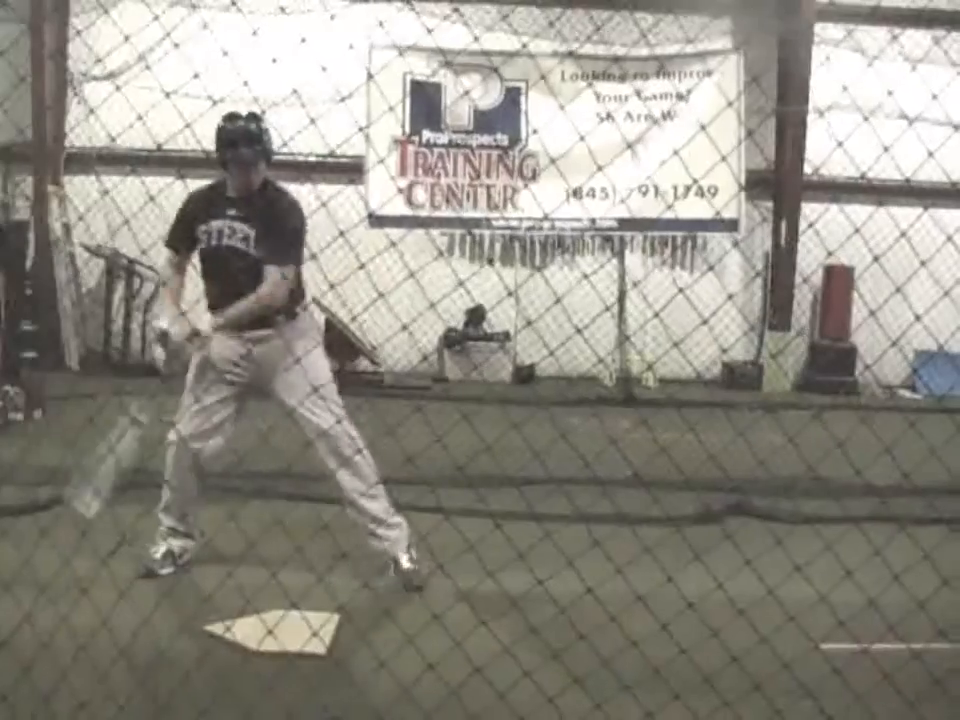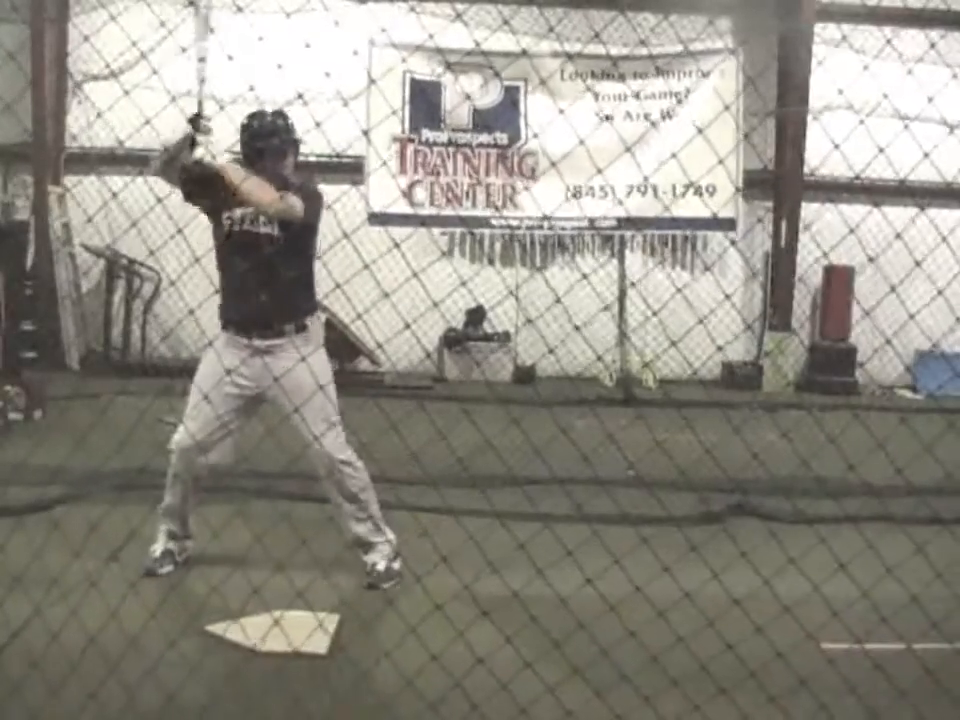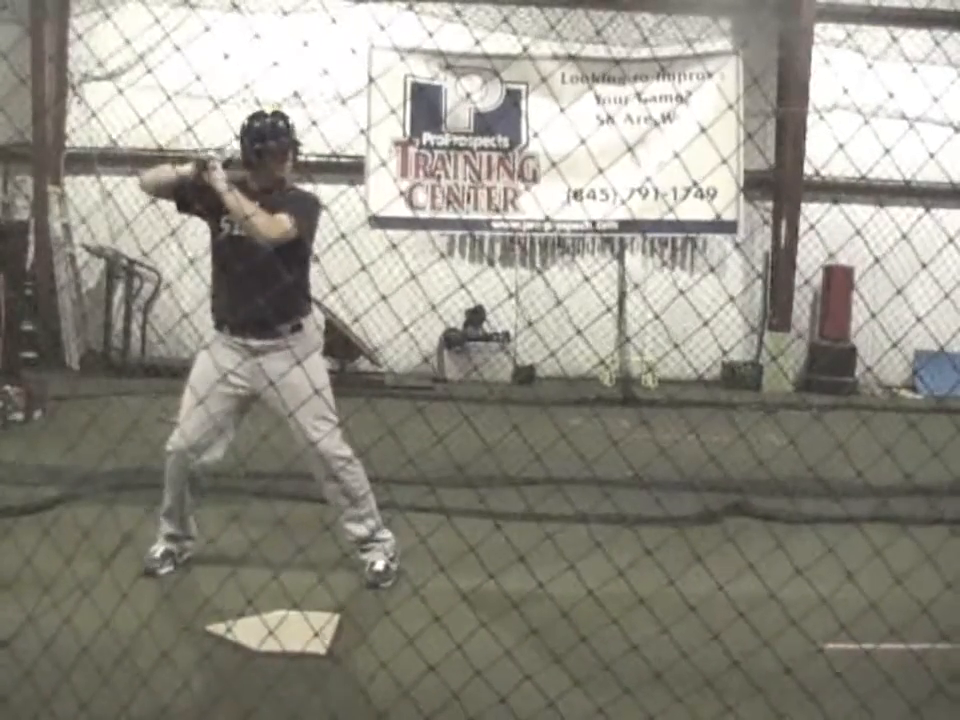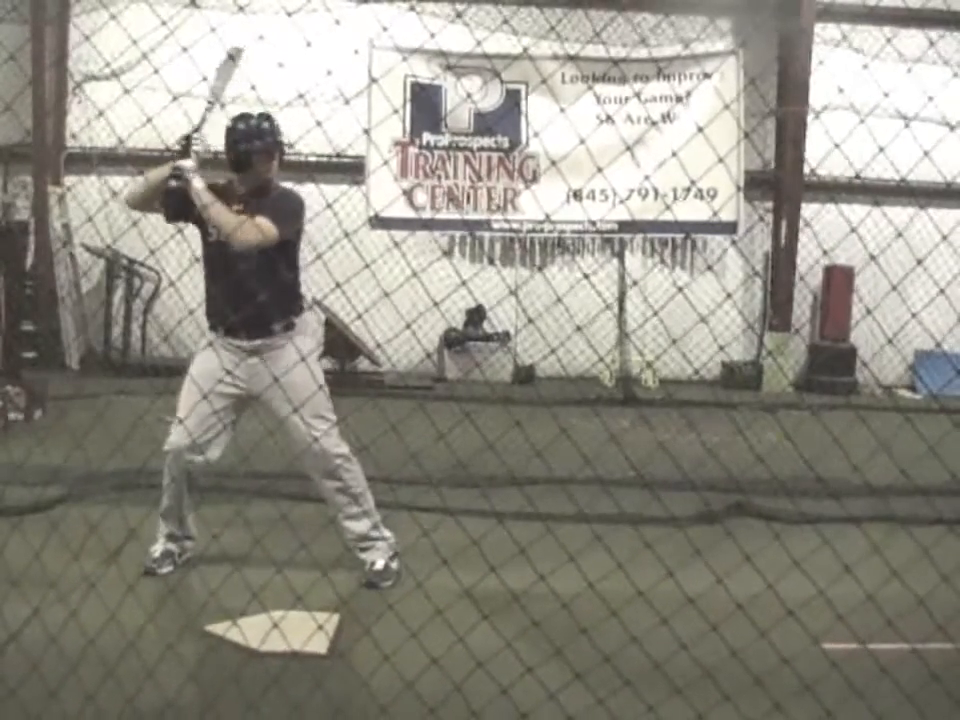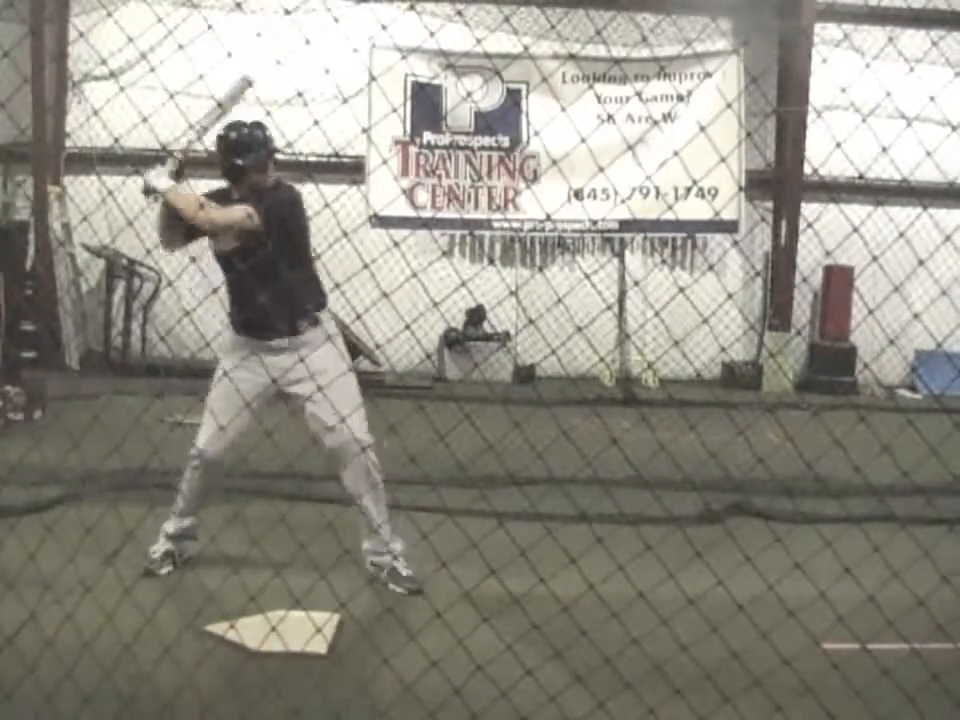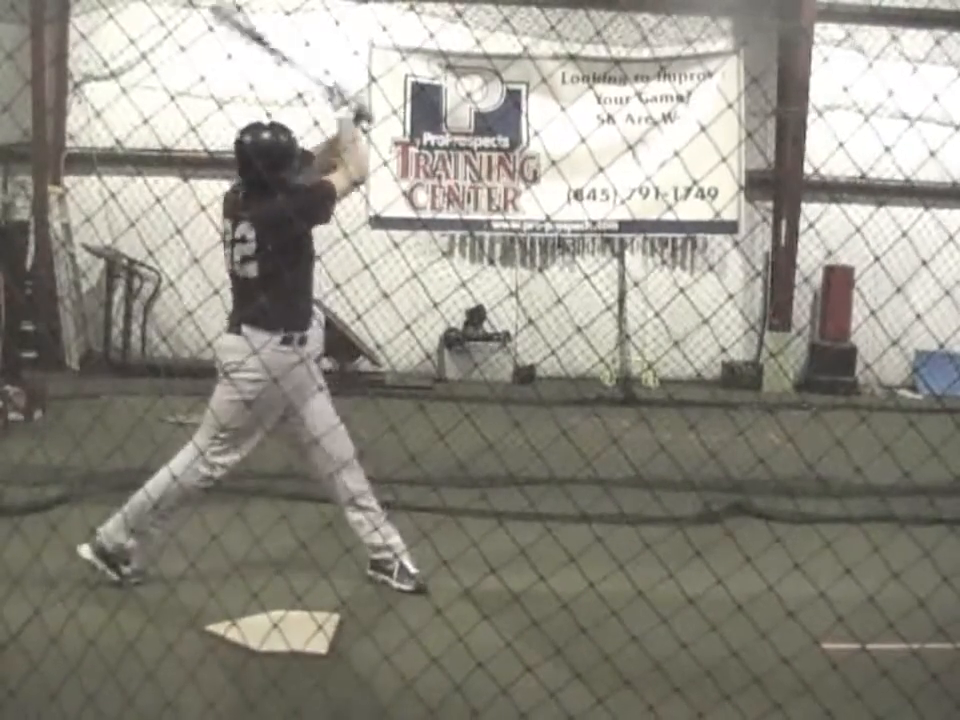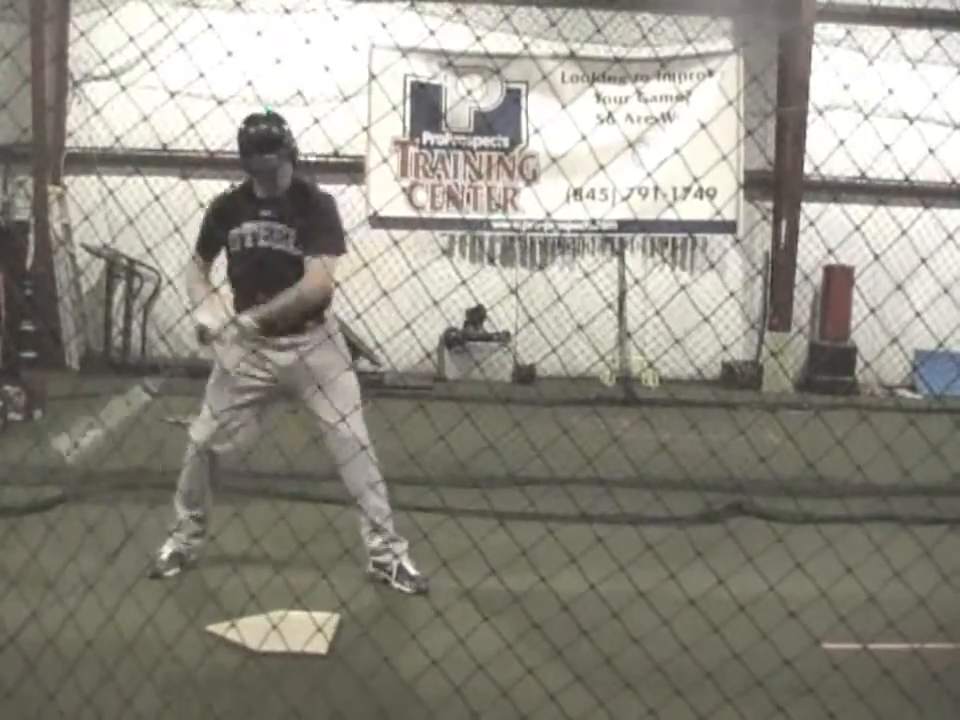
dt=0.7s
person 1, frame 1
left shoulder: (283, 209)
right shoulder: (199, 203)
left elbow: (276, 292)
right elbow: (173, 266)
left wrist: (212, 323)
right wrist: (169, 313)
left hip: (286, 336)
right hip: (223, 339)
left knee: (333, 431)
right knee: (186, 438)
left ankle: (394, 538)
right ankle: (175, 538)
person 1, frame 2
left shoulder: (306, 197)
right shoulder: (224, 188)
left elbow: (274, 205)
right elbow: (165, 171)
left wrist: (218, 162)
right wrist: (183, 144)
left hip: (295, 346)
right hip: (234, 344)
left knee: (334, 452)
right knee: (186, 447)
left ankle: (380, 547)
right ankle: (172, 539)
person 1, frame 3
left shoulder: (302, 203)
right shoulder: (218, 193)
left elbow: (267, 230)
right elbow: (148, 183)
left wrist: (219, 181)
right wrist: (195, 170)
left hip: (289, 347)
right hip: (228, 346)
left knee: (330, 450)
right knee: (182, 449)
left ankle: (377, 545)
right ankle: (174, 539)
person 1, frame 4
left shoulder: (287, 203)
right shoulder: (208, 196)
left elbow: (244, 238)
right elbow: (134, 200)
left wrist: (195, 184)
right wrist: (174, 169)
left hip: (283, 345)
right hip: (224, 347)
left knee: (326, 449)
right knee: (180, 448)
left ankle: (377, 544)
right ankle: (174, 538)
person 1, frame 5
left shoulder: (283, 195)
right shoulder: (217, 202)
left elbow: (220, 220)
right elbow: (169, 240)
left wrist: (166, 186)
right wrist: (167, 193)
left hip: (311, 341)
right hip: (249, 347)
left knee: (353, 443)
right knee: (208, 449)
left ankle: (385, 552)
right ankle: (175, 536)
person 1, frame 6
left shoulder: (240, 197)
right shoulder: (286, 208)
left elbow: (313, 172)
right elbow: (354, 171)
left wrist: (338, 136)
right wrist: (349, 132)
left hip: (289, 351)
right hip: (261, 356)
left knee: (335, 449)
right knee: (207, 457)
left ankle: (385, 552)
right ankle: (112, 544)
person 1, frame 7
left shoulder: (316, 205)
right shoulder: (227, 206)
left elbow: (320, 283)
right elbow: (198, 265)
left wrist: (254, 317)
right wrist: (205, 310)
left hip: (314, 342)
right hip: (247, 345)
left knee: (352, 442)
right knee: (204, 440)
left ankle: (389, 553)
right ankle: (186, 537)
